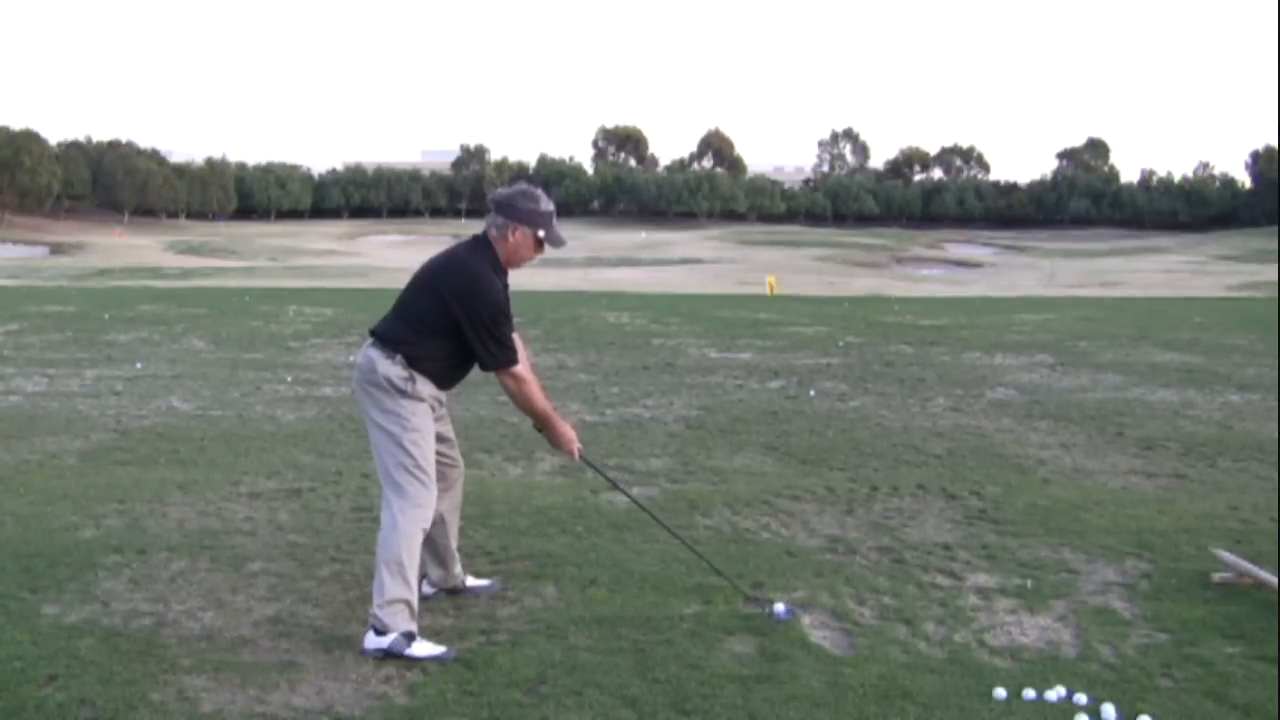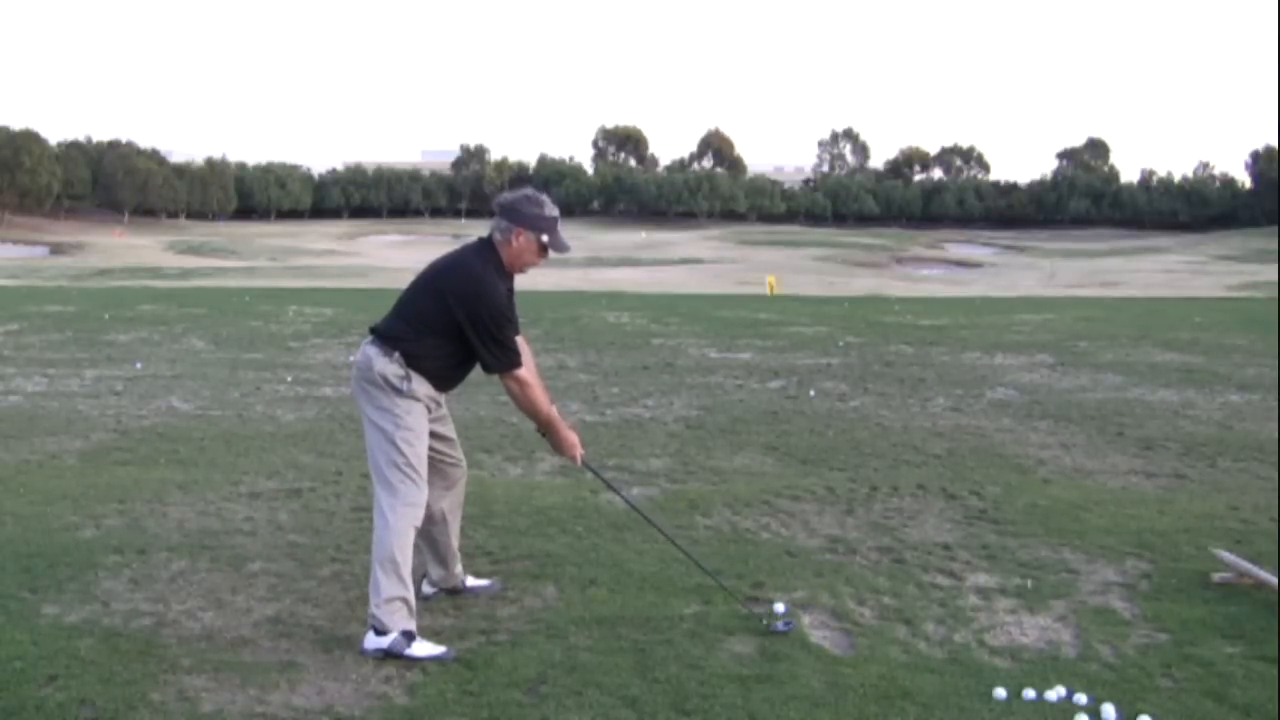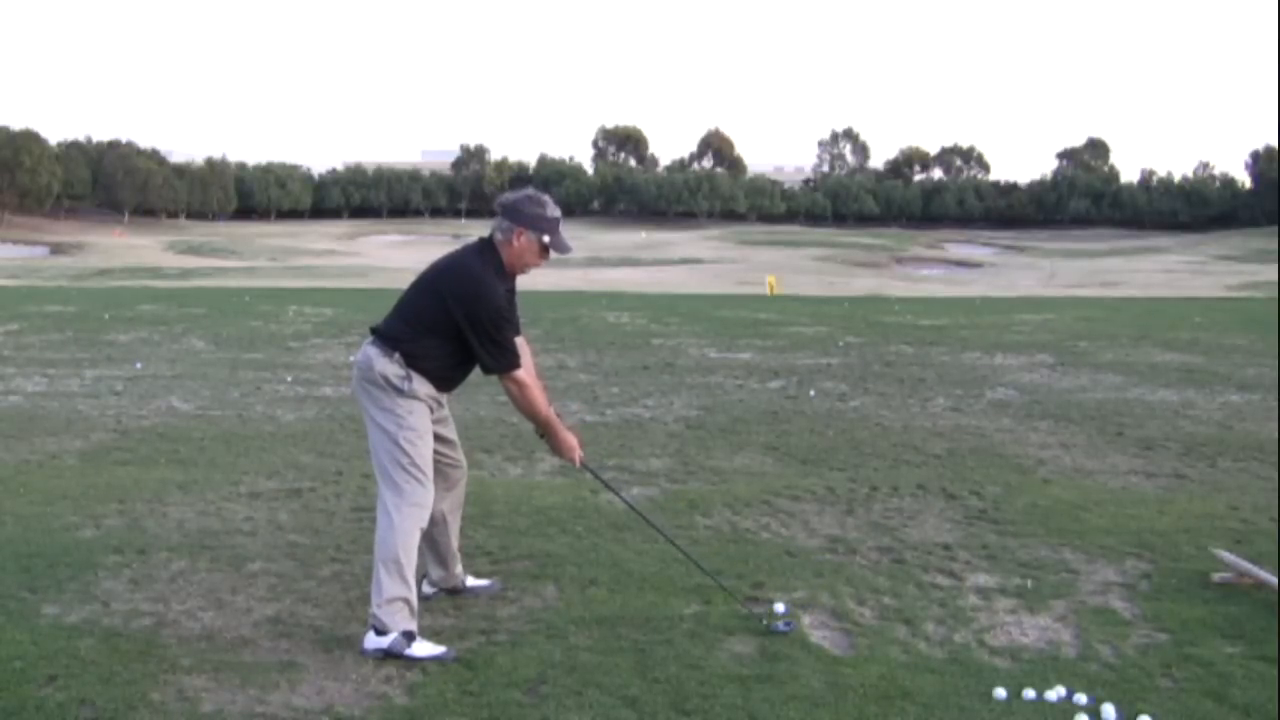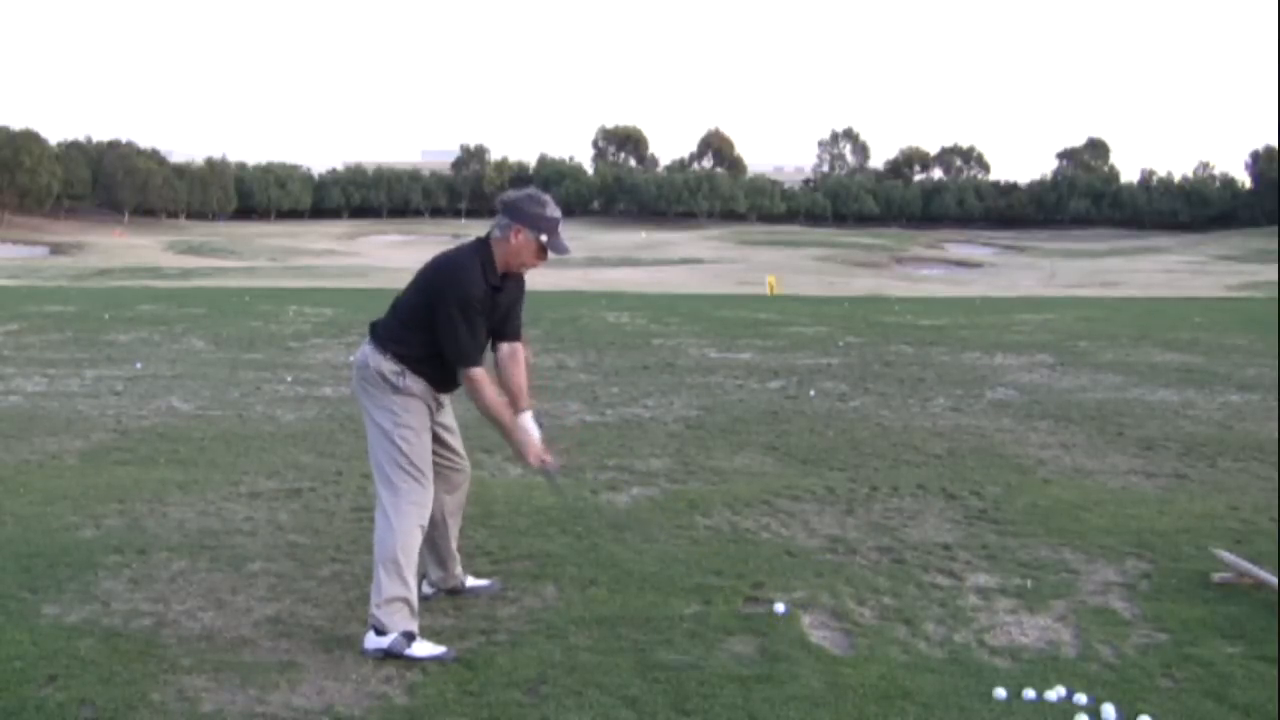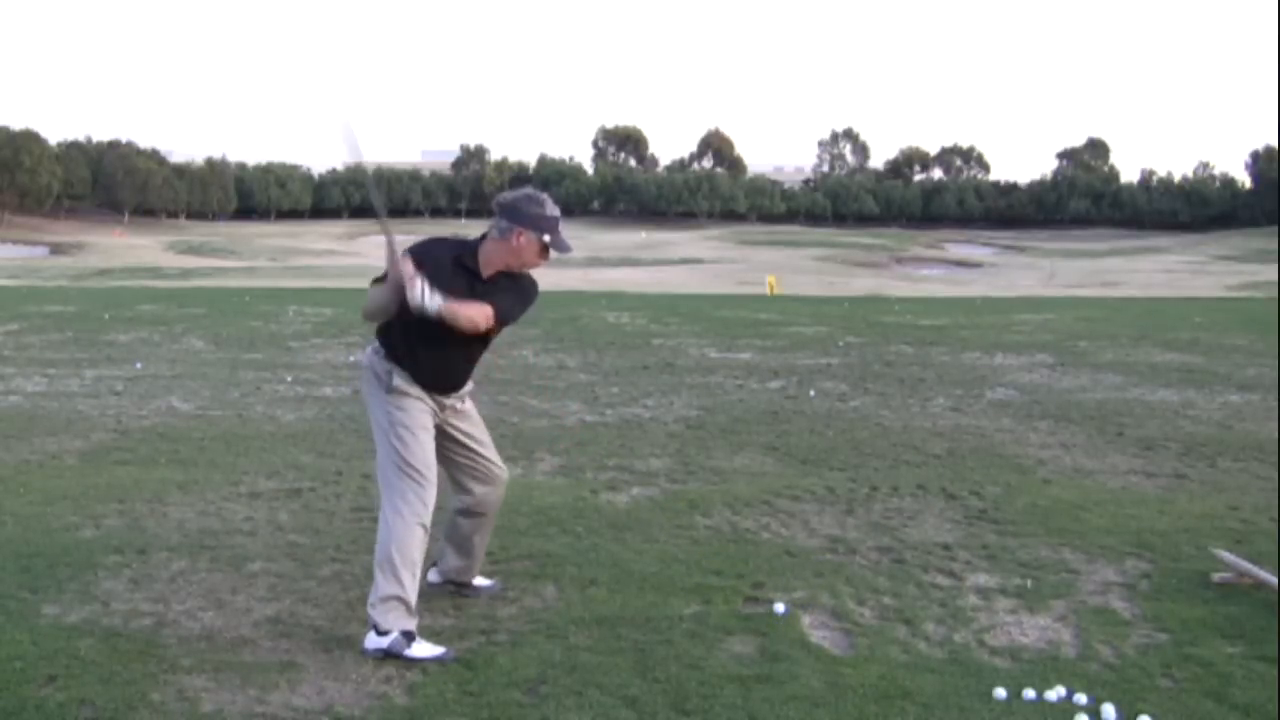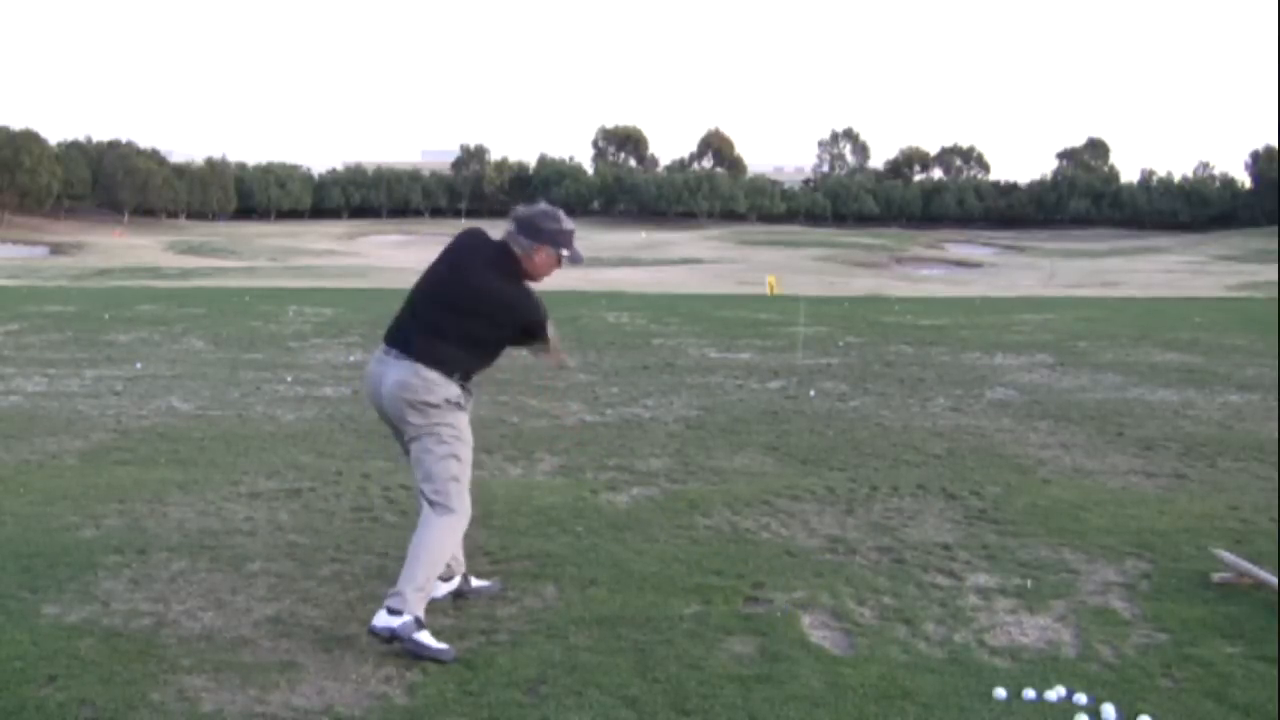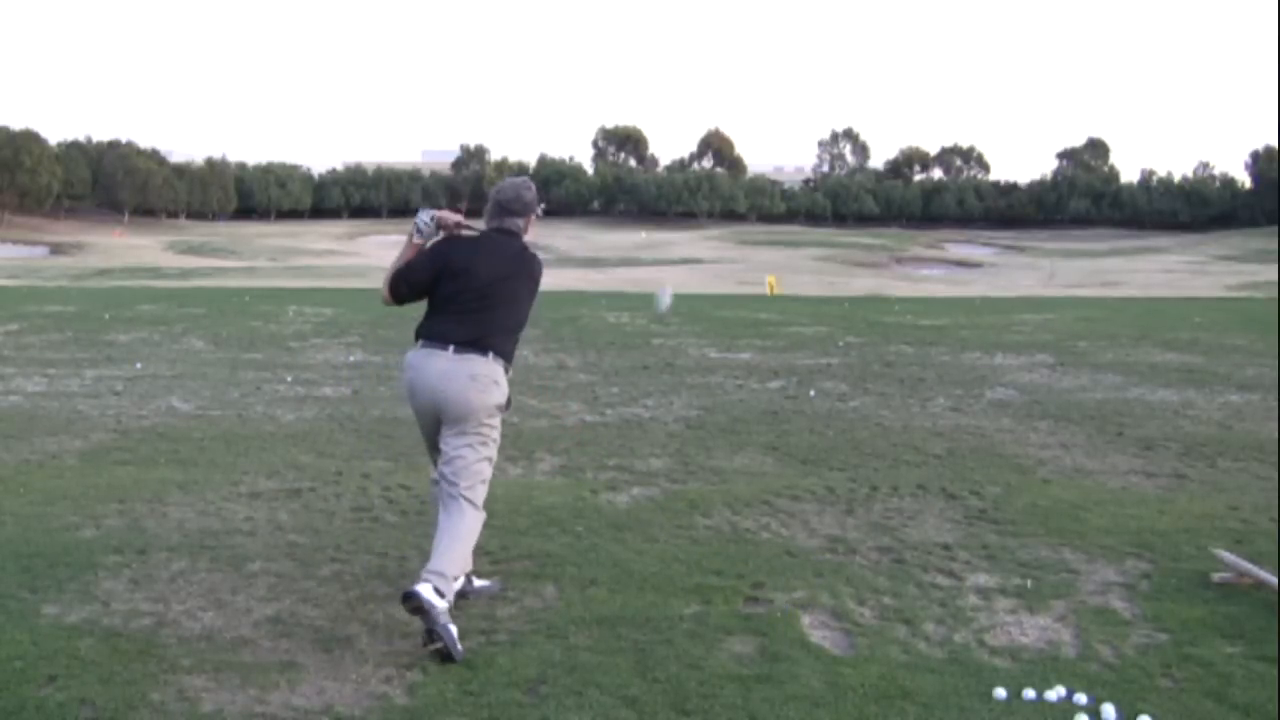
dt=0.4s
person 1, frame 1
left shoulder: (482, 263)
right shoulder: (476, 279)
left elbow: (512, 343)
right elbow: (510, 373)
left wrist: (545, 411)
right wrist: (552, 424)
left hip: (413, 378)
right hip: (396, 380)
left knee: (445, 475)
right knee: (412, 497)
left ankle: (442, 576)
right ankle: (389, 628)
person 1, frame 2
left shoulder: (490, 269)
right shoulder: (478, 283)
left elbow: (517, 345)
right elbow: (514, 376)
left wrist: (552, 412)
right wrist: (555, 431)
left hip: (416, 379)
right hip: (393, 378)
left knee: (447, 474)
right knee: (405, 496)
left ankle: (443, 575)
right ankle: (388, 629)
person 1, frame 3
left shoulder: (494, 270)
right shoulder: (478, 283)
left elbow: (518, 347)
right elbow: (512, 377)
left wrist: (551, 416)
right wrist: (554, 432)
left hip: (418, 379)
right hip: (394, 378)
left knee: (448, 474)
right knee: (410, 496)
left ankle: (443, 575)
right ankle: (388, 628)
person 1, frame 4
left shoulder: (511, 282)
right shoulder: (461, 276)
left elbow: (511, 351)
right elbow: (469, 370)
left wrist: (526, 419)
right wrist: (516, 435)
left hip: (428, 381)
right hip: (392, 376)
left knee: (452, 477)
right knee: (409, 496)
left ankle: (442, 576)
right ankle: (389, 628)
person 1, frame 5
left shoulder: (521, 287)
right shoulder: (434, 252)
left elbow: (478, 318)
right elbow: (371, 312)
left wrist: (431, 300)
right wrist: (397, 282)
left hip: (448, 392)
right hip: (396, 381)
left knee: (487, 481)
right knee: (412, 498)
left ankle: (456, 570)
right ankle: (388, 629)
person 1, frame 6
left shoulder: (471, 242)
right shoulder: (521, 303)
right elbow: (545, 345)
right wrist: (553, 349)
left hip: (387, 368)
right hip: (428, 388)
left knee: (444, 482)
right knee: (447, 504)
left ankle: (448, 574)
right ankle: (400, 612)
person 1, frame 7
left shoulder: (452, 250)
right shoulder: (531, 265)
left elbow: (391, 293)
left wrist: (421, 233)
left hip: (422, 366)
right hip: (478, 377)
left knee: (452, 478)
right knee: (465, 496)
left ankle: (454, 575)
right ankle: (434, 587)
